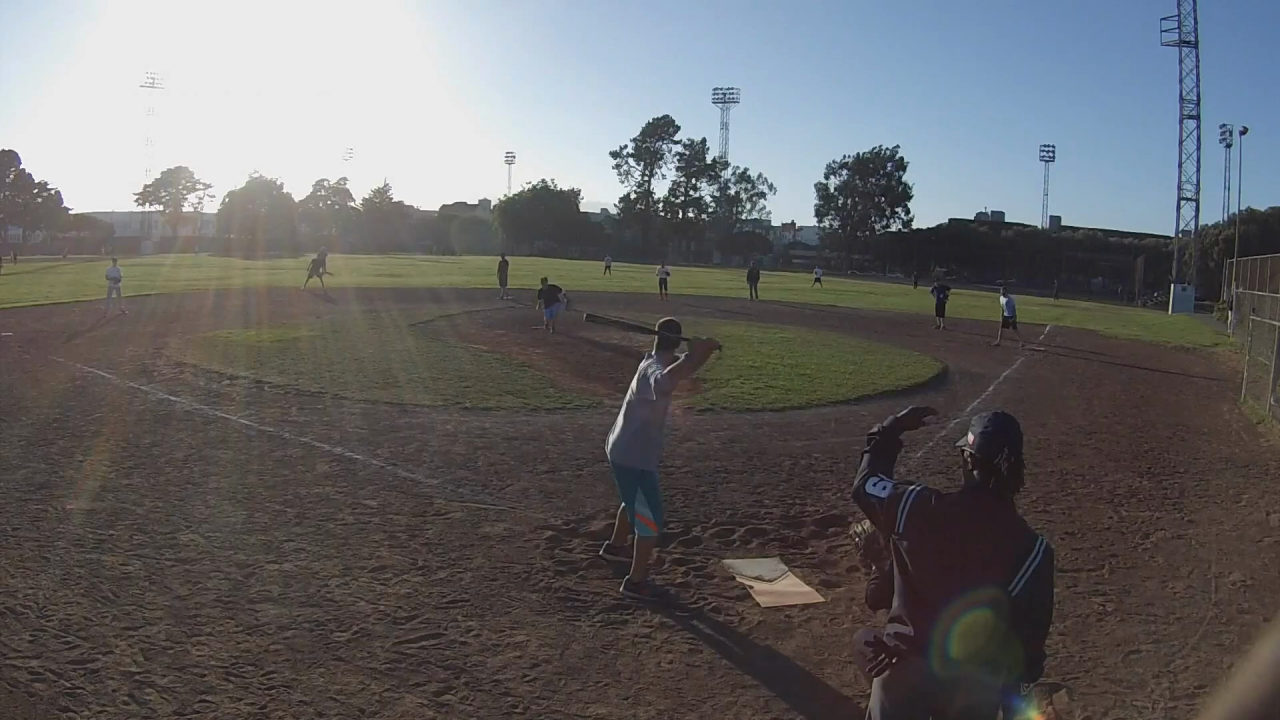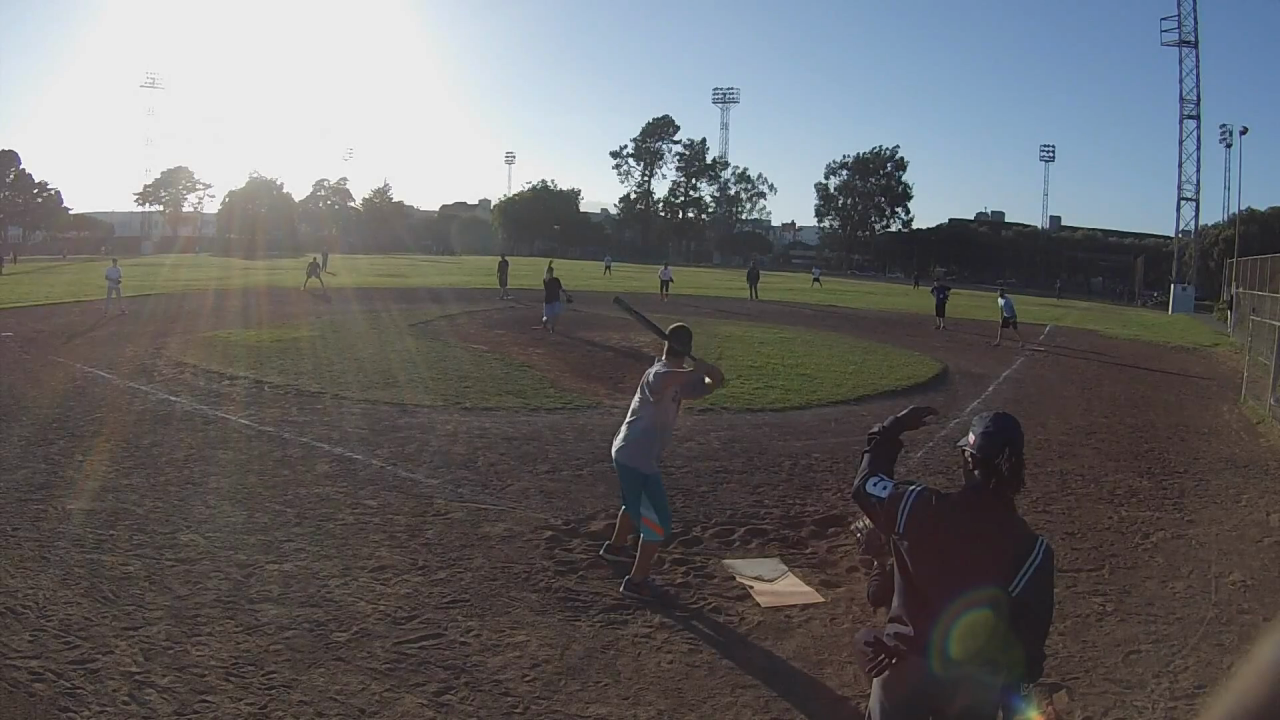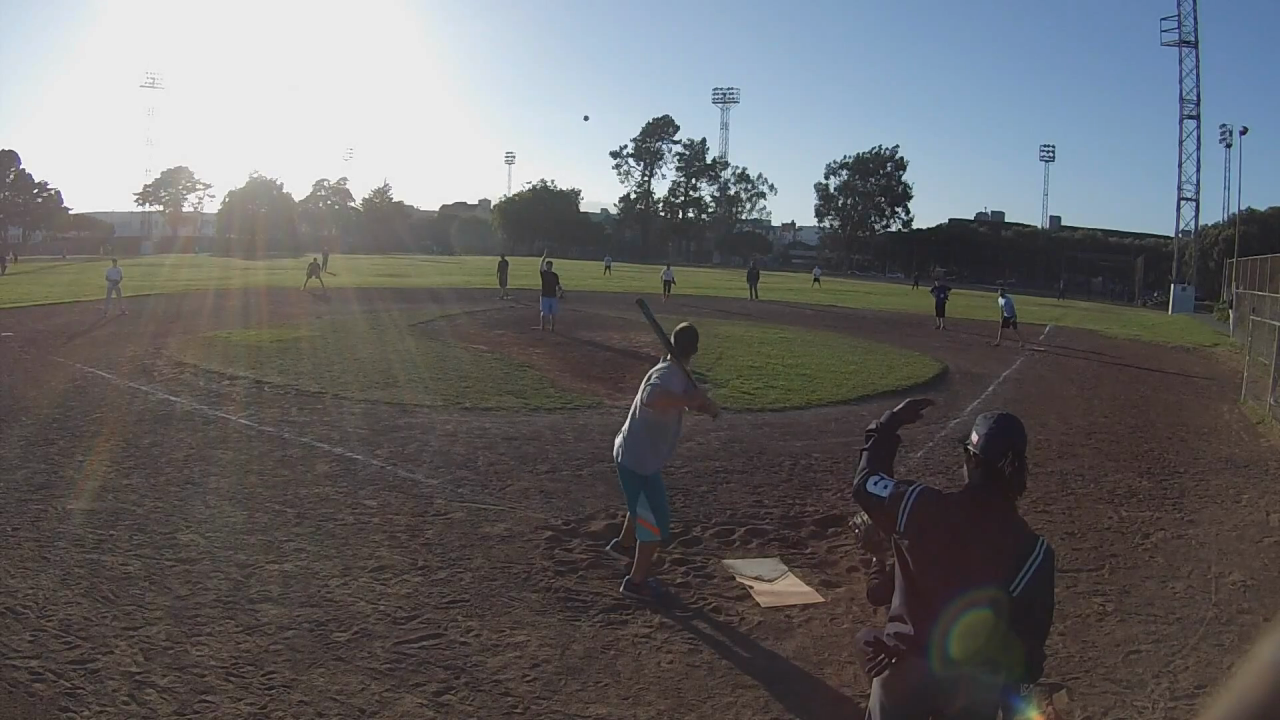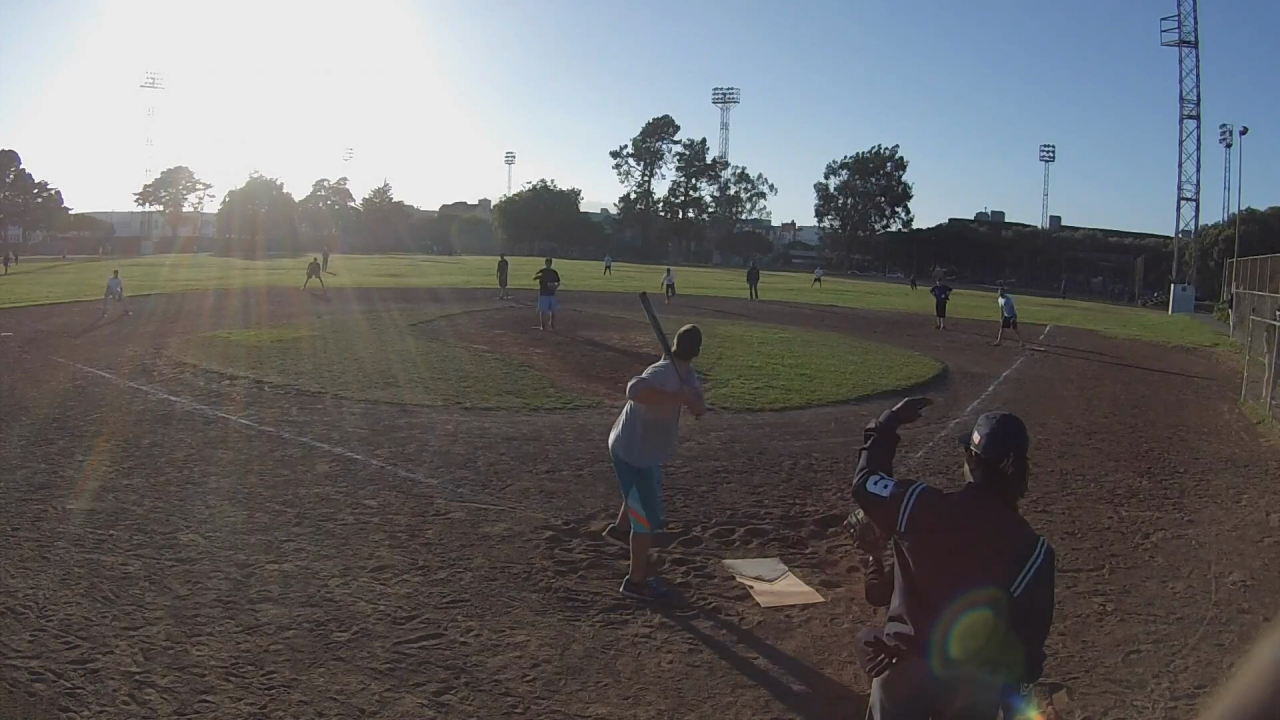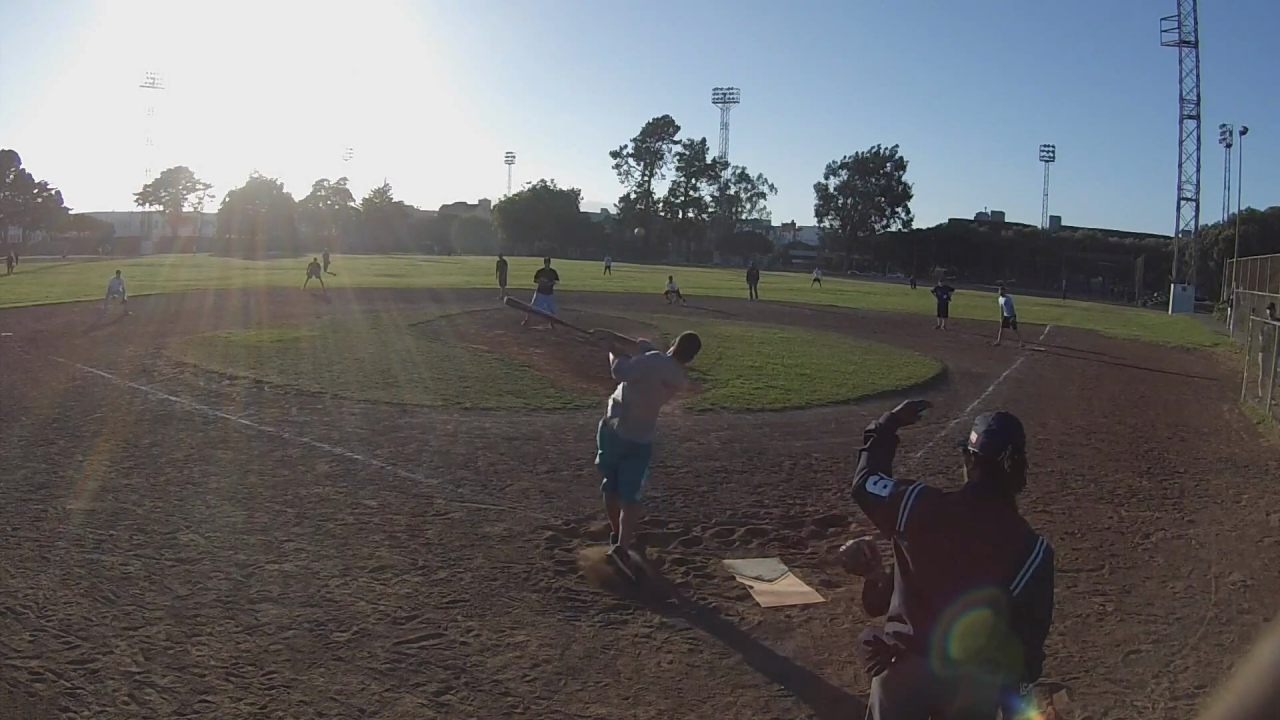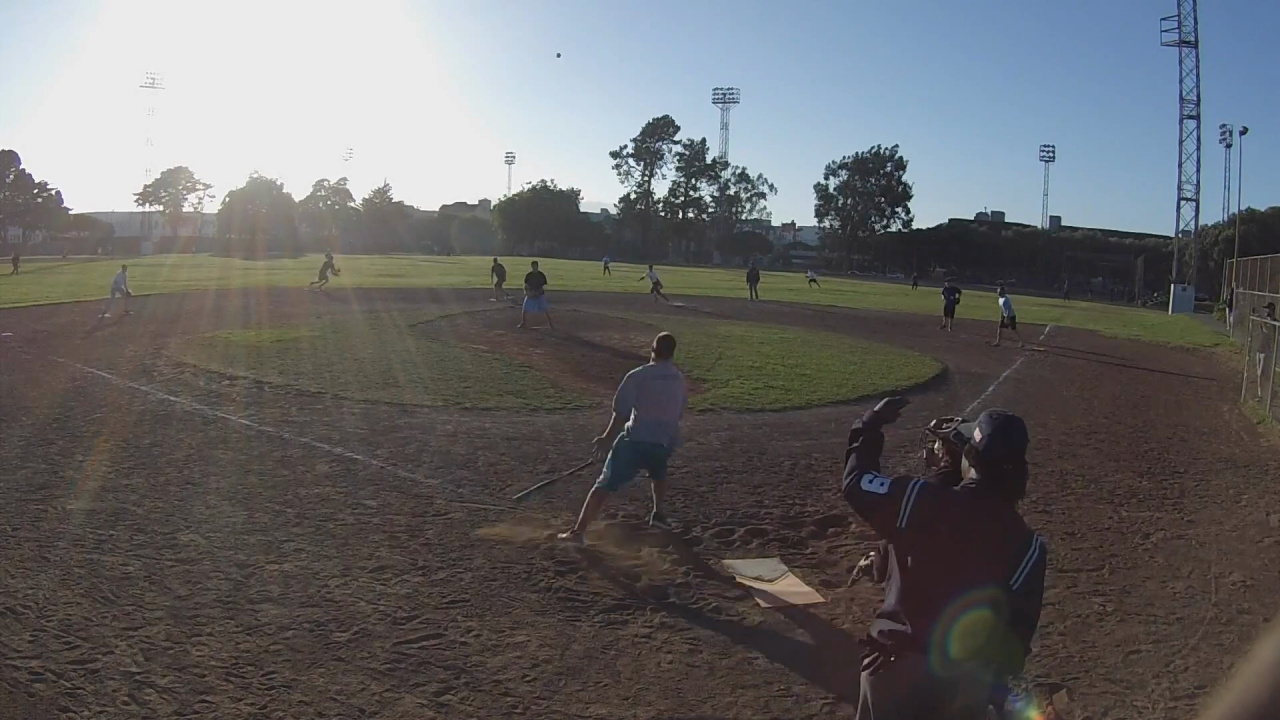
dt=0.5s
person 1, frame 1
left shoulder: (919, 509)
right shoulder: (1031, 551)
left elbow: (865, 485)
right elbow: (1030, 636)
left wrist: (890, 430)
right wrist: (1017, 688)
left hip: (906, 671)
right hip: (978, 684)
person 1, frame 2
left shoulder: (919, 509)
right shoulder: (1031, 550)
left elbow: (866, 484)
right elbow: (1031, 636)
left wrist: (891, 430)
right wrist: (1017, 690)
left hip: (906, 672)
right hip: (977, 684)
person 1, frame 3
left shoulder: (920, 508)
right shoulder: (1031, 551)
left elbow: (866, 483)
right elbow: (1031, 633)
left wrist: (889, 424)
right wrist: (1017, 686)
left hip: (906, 671)
right hip: (977, 684)
person 1, frame 4
left shoulder: (920, 507)
right shoulder: (1032, 550)
left elbow: (865, 482)
right elbow: (1031, 633)
left wrist: (888, 423)
right wrist: (1016, 687)
left hip: (906, 670)
right hip: (977, 683)
person 1, frame 5
left shoulder: (920, 507)
right shoulder: (1030, 550)
left elbow: (864, 482)
right elbow: (1029, 632)
left wrist: (887, 425)
right wrist: (1016, 690)
left hip: (905, 669)
right hip: (975, 682)
person 1, frame 6
left shoulder: (916, 502)
right shoulder: (1026, 546)
left elbow: (856, 482)
right elbow: (1019, 627)
left wrist: (871, 424)
right wrist: (998, 682)
left hip: (896, 664)
right hip: (966, 676)
person 2, frame 1
left shoulder: (660, 364)
right shoulder: (654, 368)
left elbow: (694, 362)
right elbow: (665, 384)
left wrist: (707, 346)
right wrist: (692, 351)
left hip: (627, 449)
right hip: (633, 455)
left knee: (635, 502)
right knee: (651, 517)
left ankle: (615, 545)
right ankle: (636, 581)
person 2, frame 2
left shoulder: (678, 375)
right shoulder: (660, 373)
left elbow: (705, 387)
right elbow: (656, 382)
left wrist: (713, 377)
right wrist: (694, 371)
left hip: (631, 453)
right hip: (637, 458)
left knee: (635, 504)
right knee: (657, 521)
left ankle: (615, 546)
right ankle: (636, 581)
person 2, frame 3
left shoulder: (679, 374)
right shoulder: (666, 375)
left elbow: (696, 401)
right elbow: (651, 399)
left wrist: (706, 404)
right wrist: (691, 399)
left hip: (638, 452)
right hip: (638, 457)
left knee: (643, 505)
right knee: (656, 520)
left ankle: (623, 544)
right ankle: (637, 582)
person 2, frame 4
left shoulder: (683, 371)
right shoulder: (662, 373)
left elbow: (697, 401)
right elbow: (634, 390)
left wrist: (690, 399)
right wrist: (677, 397)
left hip: (642, 447)
right hip: (633, 451)
left knee: (650, 492)
right knee: (646, 515)
left ankle: (621, 528)
right ankle: (636, 581)
person 2, frame 5
left shoulder: (652, 360)
right shoulder: (680, 380)
left elbow: (619, 370)
left wrist: (610, 347)
right wrist: (609, 337)
left hip: (611, 430)
right hip: (639, 440)
left knee: (611, 484)
right knee: (631, 496)
left ankle: (619, 532)
right ankle: (623, 546)
person 2, frame 6
left shoulder: (637, 376)
right shoulder: (680, 380)
left elbow: (622, 410)
left wrist: (607, 438)
left hip: (636, 439)
right hip: (666, 443)
left knee: (603, 485)
right knee: (658, 473)
left ankle: (578, 531)
right ankle: (658, 512)
